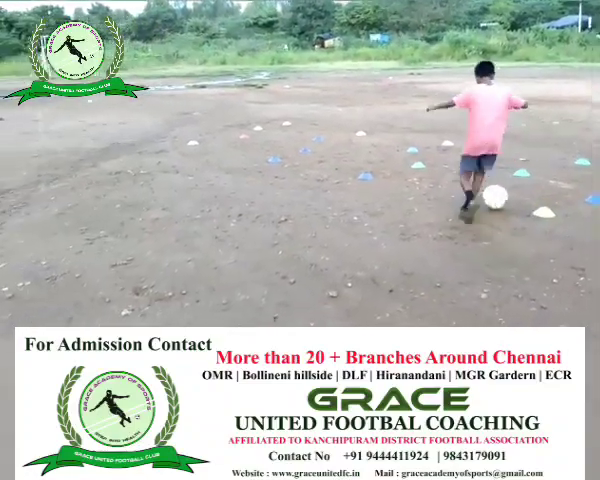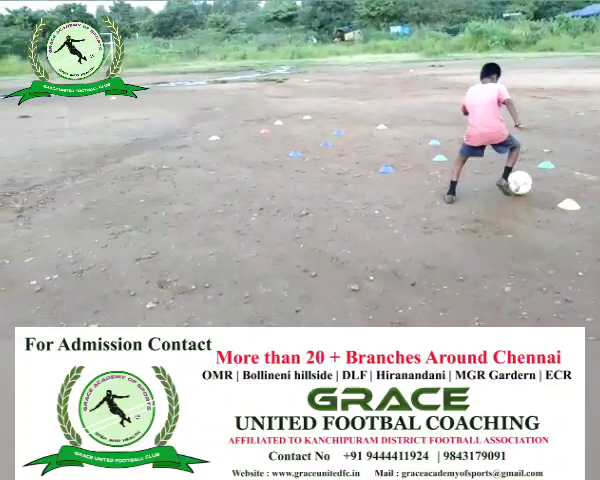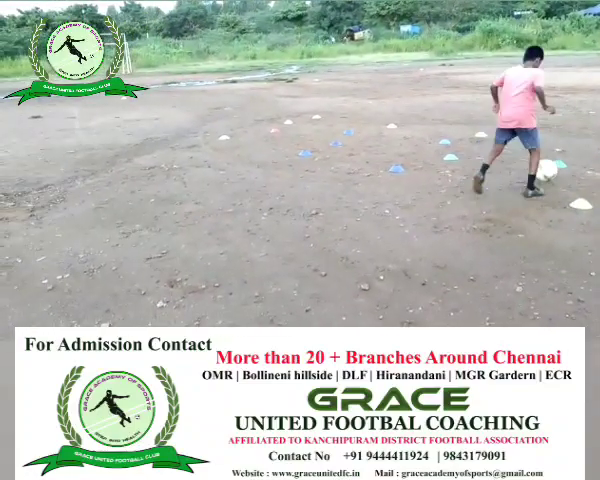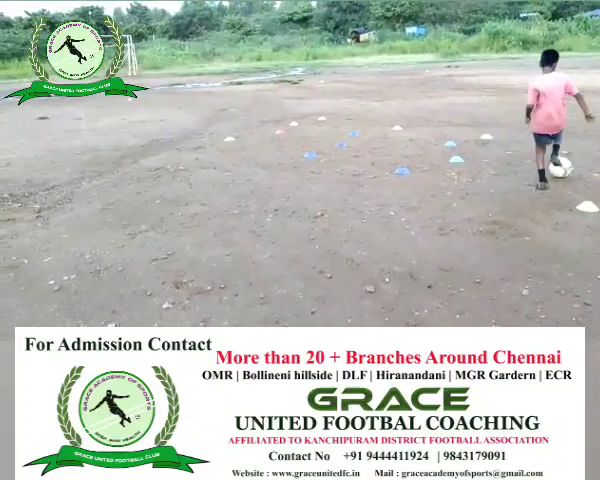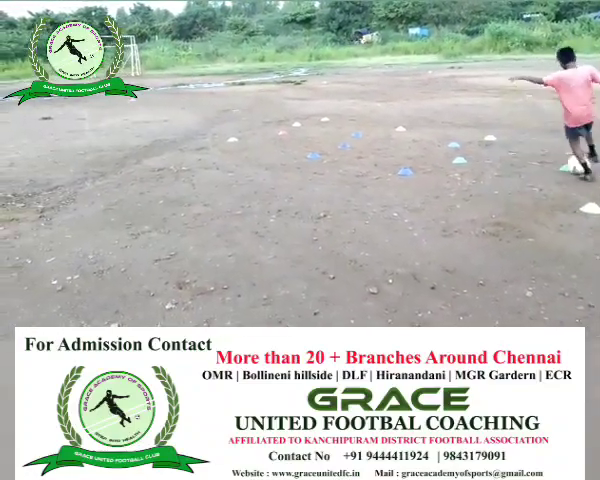
dt=0.3s
person 1, frame 1
left shoulder: (472, 91)
right shoulder: (505, 91)
left elbow: (452, 103)
right elbow: (524, 105)
left wrist: (434, 107)
right wrist: (508, 106)
left hip: (475, 143)
right hip: (494, 143)
left knee: (464, 176)
right knee: (479, 175)
left ankle: (471, 201)
right ankle: (467, 208)
person 1, frame 2
left shoulder: (472, 90)
right shoulder: (499, 88)
left elbow: (465, 111)
right elbow: (508, 102)
right wrist: (516, 121)
left hip: (474, 134)
right hip: (497, 132)
left knee: (460, 160)
right knee: (515, 147)
left ankle: (451, 193)
right ankle: (504, 179)
person 1, frame 3
left shoulder: (509, 71)
right shoulder: (537, 73)
left elbow: (494, 86)
right elbow: (538, 89)
left wrist: (497, 103)
right wrist: (545, 106)
left hip: (505, 119)
right hip: (525, 120)
left knee: (496, 149)
right knee: (535, 151)
left ankle: (481, 173)
right ankle: (530, 188)
person 1, frame 4
left shoulder: (535, 82)
right shoulder: (563, 78)
left elbow: (530, 106)
right elbow: (577, 94)
left wrist: (528, 116)
right wrist: (587, 112)
left hip: (540, 125)
right hip: (558, 123)
left knee: (540, 148)
right knee: (557, 138)
left ankle: (542, 180)
right ankle: (555, 154)
person 1, frame 5
left shoulder: (560, 76)
right shoulder: (588, 70)
left elbow: (541, 81)
left wrist: (522, 77)
left hip: (573, 118)
right hip: (589, 114)
left knee: (574, 143)
right knee: (587, 133)
left ankle: (588, 172)
